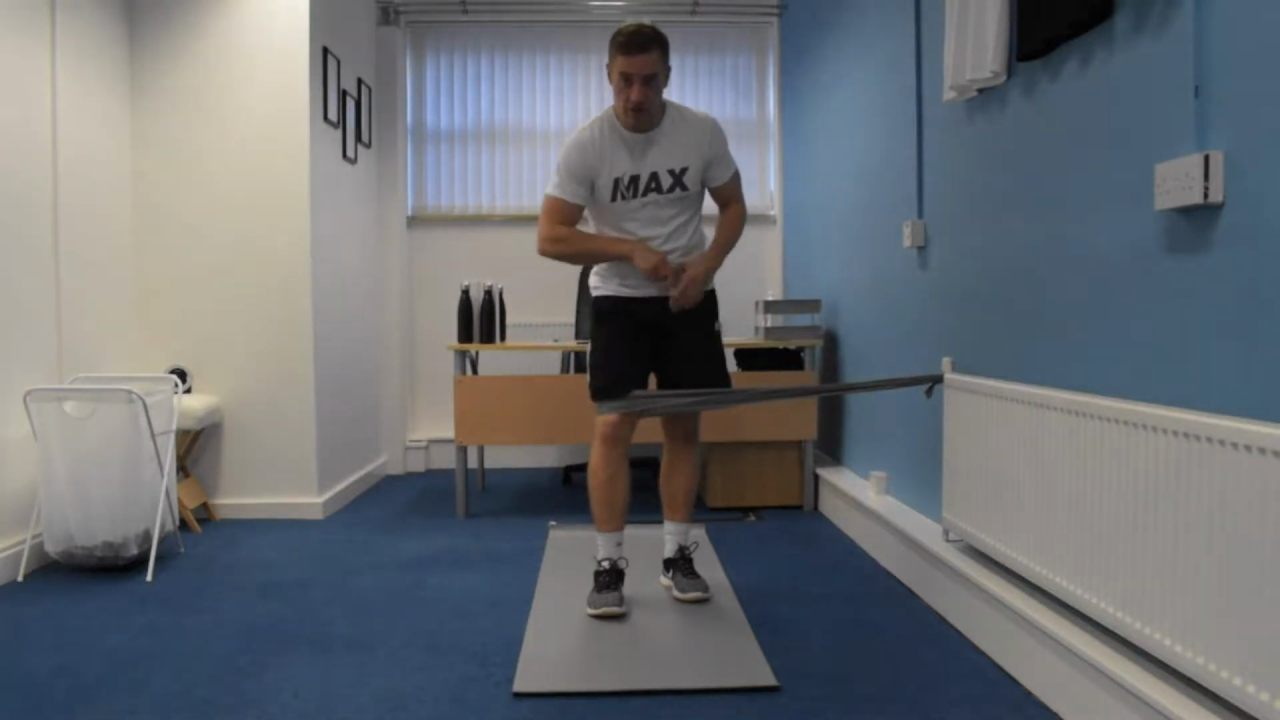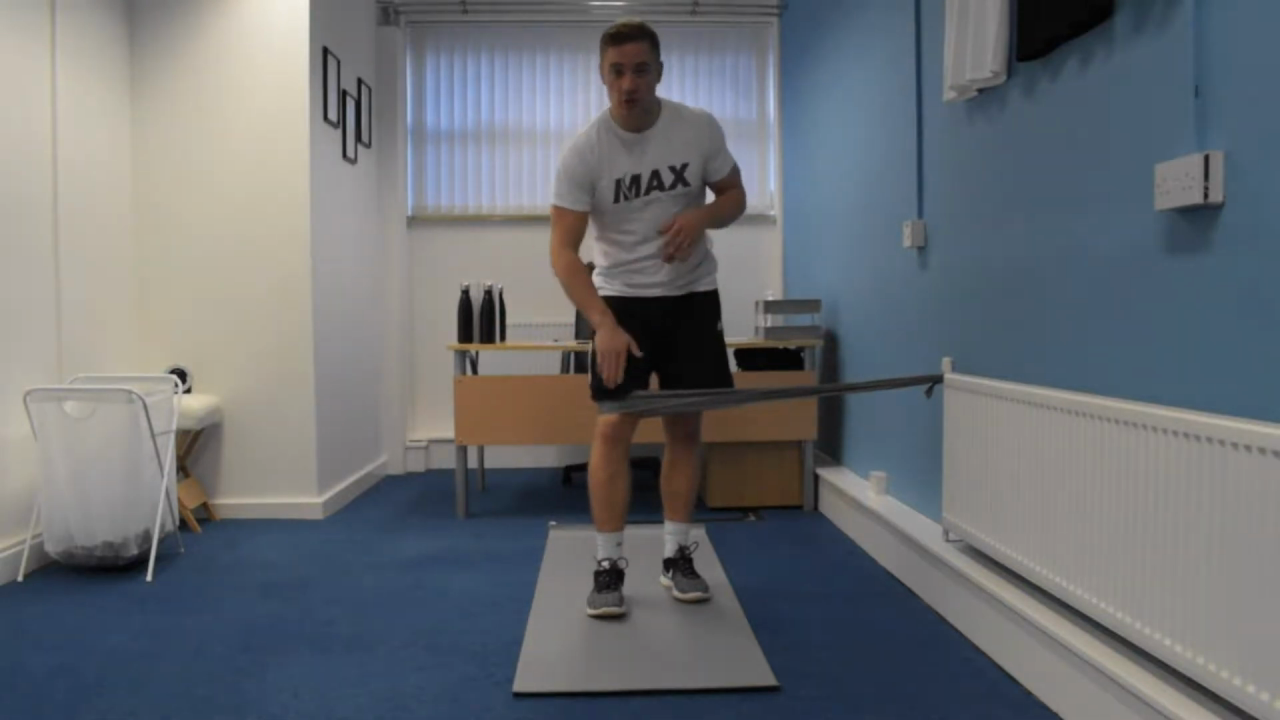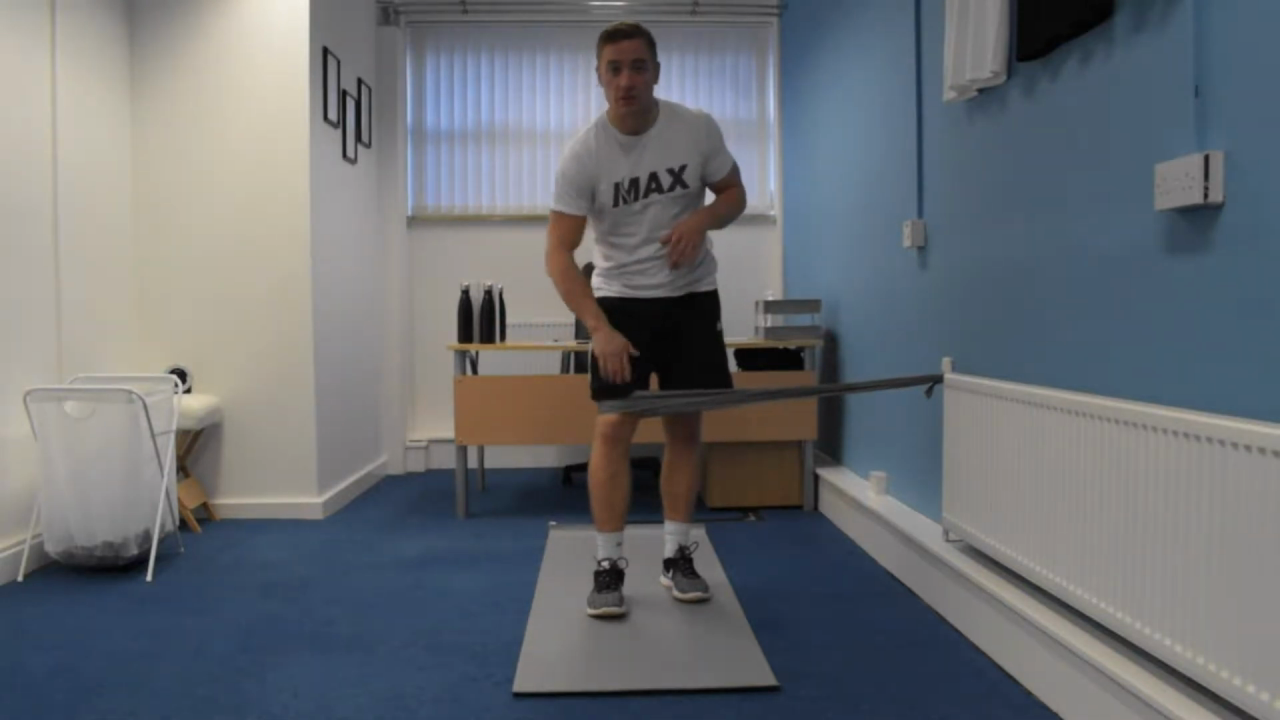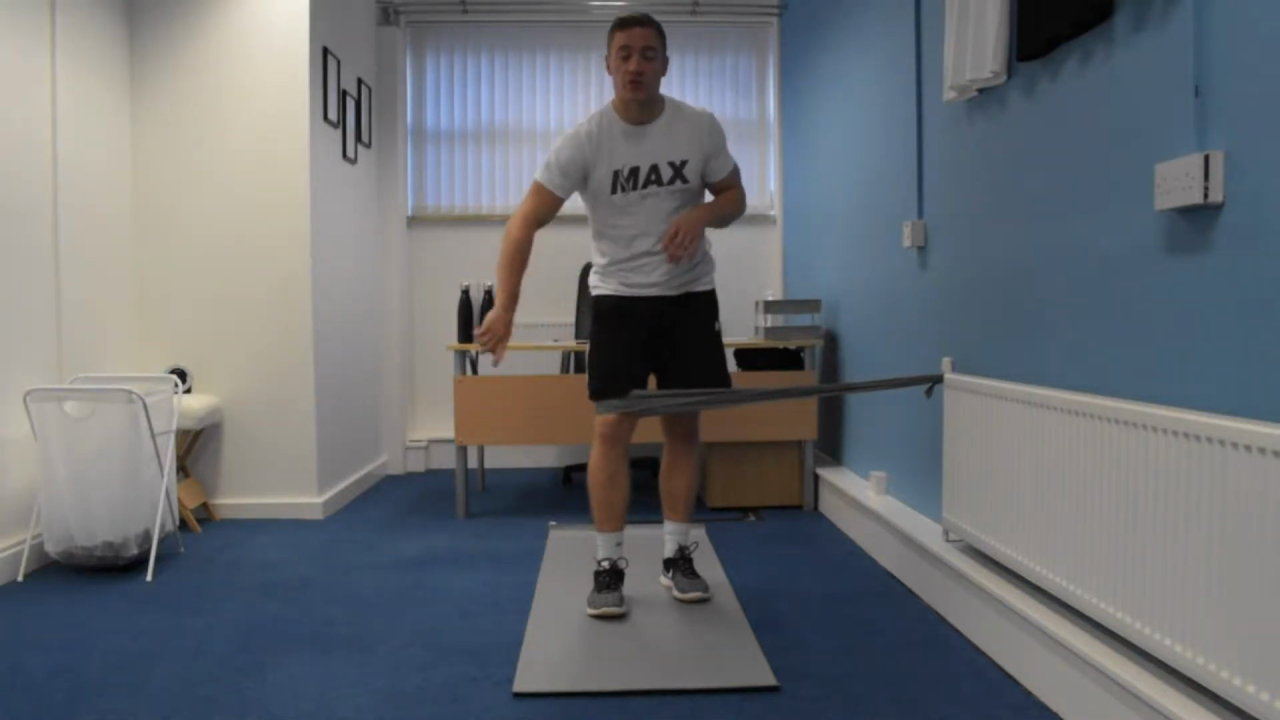
dt=0.4s
person 1, frame 1
left shoulder: (703, 132)
right shoulder: (585, 146)
left elbow: (733, 205)
right elbow: (551, 236)
left wrist: (709, 262)
right wrist: (631, 251)
left hip: (688, 300)
right hip: (620, 300)
left knee: (683, 428)
right knee: (612, 429)
left ankle: (677, 556)
right ankle: (608, 565)
person 1, frame 2
left shoulder: (700, 128)
right shoulder: (584, 151)
left elbow: (735, 195)
right elbow: (565, 252)
left wrist: (700, 216)
right wrist: (606, 325)
left hip: (692, 298)
right hip: (625, 305)
left knee: (684, 428)
right knee: (613, 428)
left ankle: (677, 556)
right ankle: (608, 566)
person 1, frame 3
left shoulder: (698, 128)
right shoulder: (582, 155)
left elbow: (734, 193)
right elbow: (559, 254)
left wrist: (701, 219)
right wrist: (598, 330)
left hip: (692, 298)
right hip: (622, 301)
left knee: (685, 428)
right knee: (613, 429)
left ankle: (677, 556)
right ankle: (608, 566)
person 1, frame 4
left shoulder: (701, 127)
right shoulder: (584, 141)
left elbow: (733, 197)
right elbow: (523, 224)
left wrist: (701, 216)
right wrist: (504, 309)
left hip: (690, 297)
right hip: (619, 300)
left knee: (683, 427)
right knee: (612, 429)
left ankle: (678, 556)
right ankle: (608, 566)
